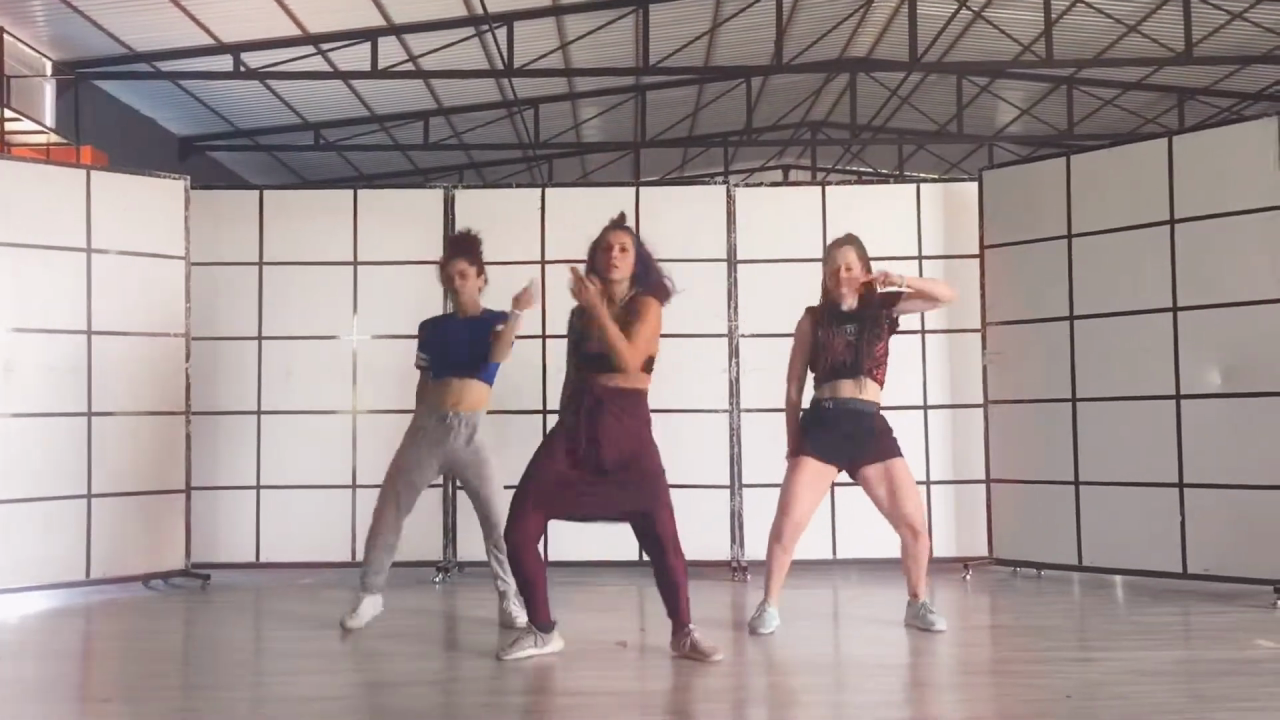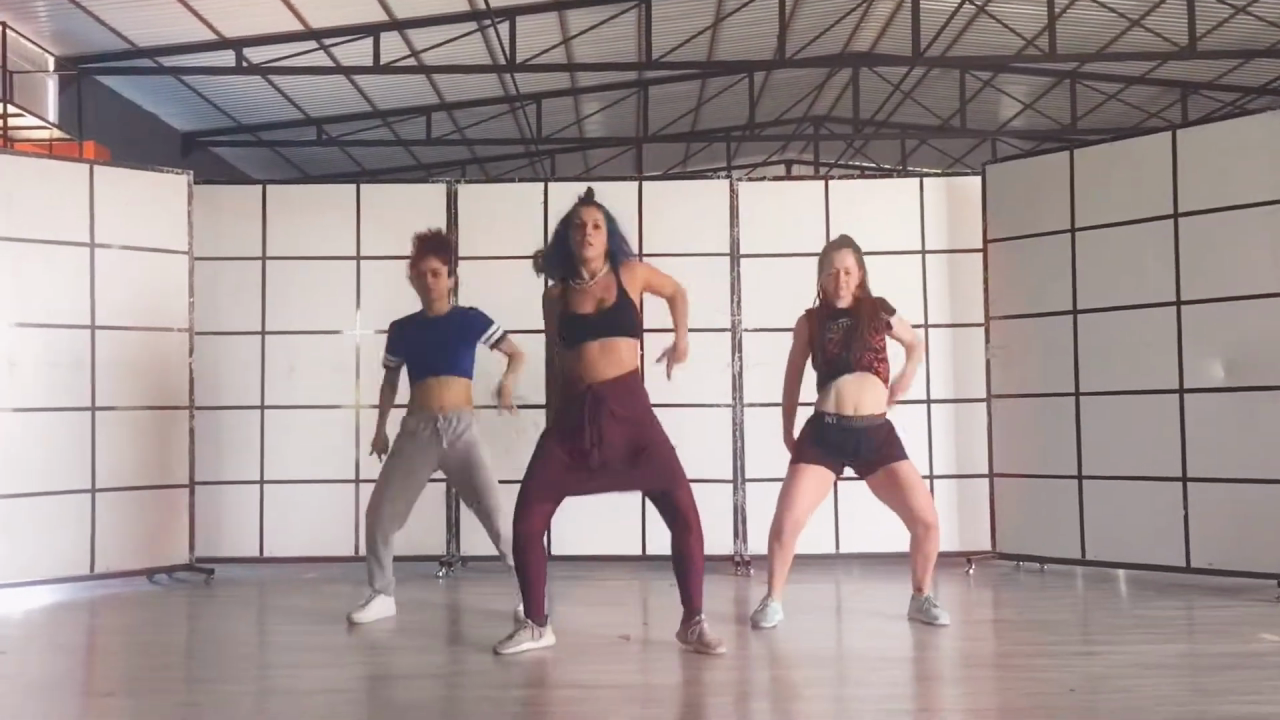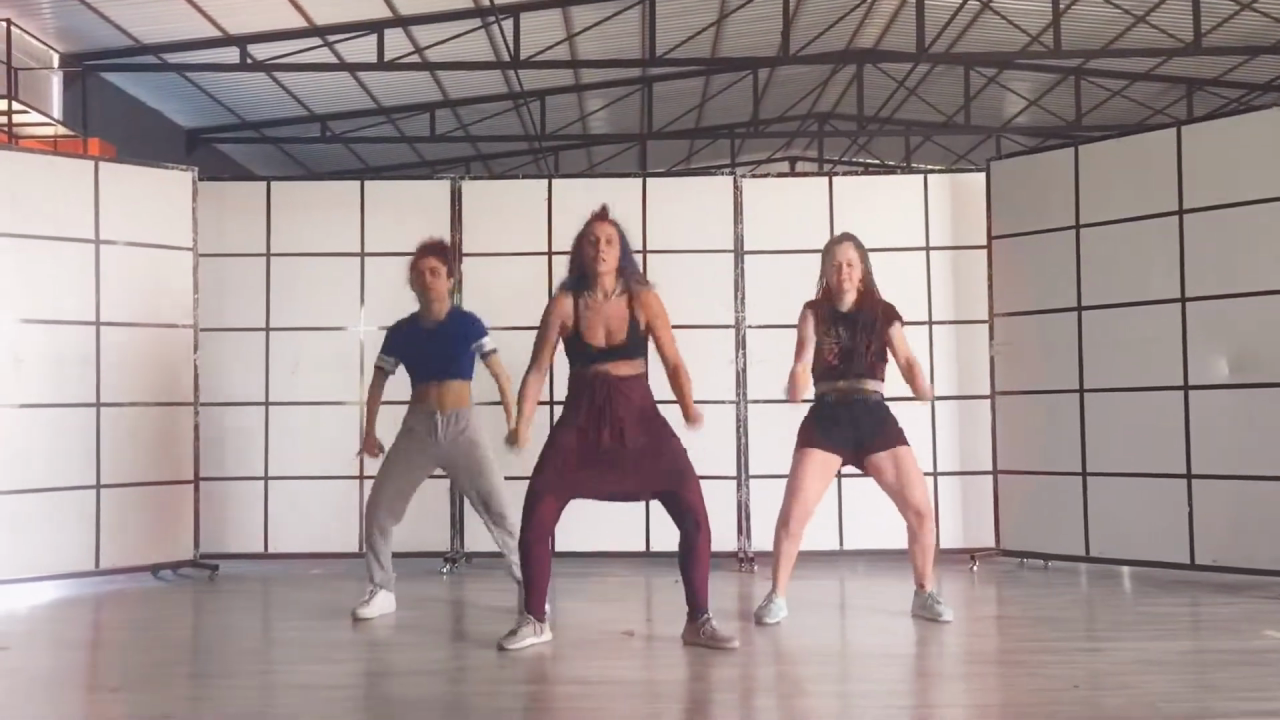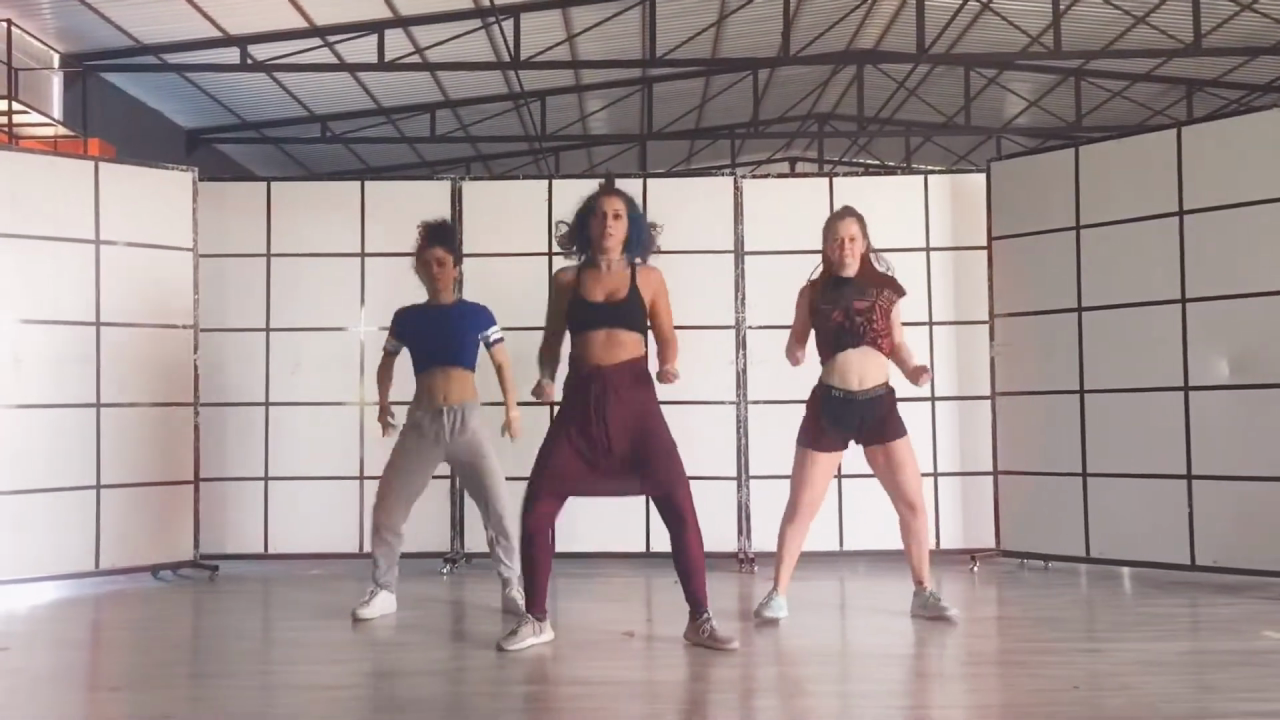
dt=0.3s
person 1, frame 1
left shoulder: (646, 306)
right shoulder: (578, 314)
left elbow: (627, 361)
left wrist: (597, 307)
left hip: (627, 428)
right hip: (575, 426)
left knee: (662, 540)
right knee: (518, 532)
left ankle: (684, 632)
right ankle: (543, 630)
person 1, frame 2
left shoulder: (632, 274)
right shoulder: (557, 292)
left elbow: (677, 292)
left wrist: (681, 337)
right wrist: (556, 421)
left hip: (631, 413)
right hip: (573, 418)
left knee: (686, 518)
right knee: (526, 524)
left ankle: (693, 622)
right ankle: (536, 624)
person 1, frame 3
left shoulder: (643, 300)
right shoulder: (564, 305)
left elbow: (674, 362)
right elbow: (538, 370)
left wrist: (688, 404)
right wrist: (521, 423)
left hip: (639, 416)
right hip: (581, 418)
left knee: (694, 517)
right knee: (535, 521)
left ankle: (698, 621)
right ankle: (535, 620)
person 1, frame 4
left shoulder: (647, 277)
right shoulder: (567, 278)
left elbow: (666, 336)
right elbow: (552, 340)
left wrist: (668, 365)
right wrist: (545, 378)
left hip: (636, 405)
right hip: (580, 408)
left knee: (681, 514)
right knee: (536, 514)
left ankle: (699, 619)
right ankle: (536, 618)
person 2, frame 1
left shoulder: (883, 308)
right shoulder: (814, 319)
left elbow: (945, 295)
right elbow: (795, 384)
left wrist: (901, 281)
right wrist: (792, 441)
left hip: (870, 427)
right hip: (823, 425)
left knee: (914, 524)
right knee: (788, 522)
left ankle: (918, 603)
right ankle: (769, 606)
person 2, frame 2
left shoulder: (879, 312)
right shoulder: (810, 322)
left elbow: (916, 343)
right elbow: (793, 379)
left wrist: (907, 373)
right wrist: (787, 431)
left hip: (876, 433)
right hip: (826, 433)
left knee: (926, 519)
right knee: (786, 521)
left ankle: (922, 597)
right ankle: (773, 600)
person 2, frame 3
left shoulder: (883, 313)
right shoulder: (814, 313)
left elbow: (907, 361)
right elbow: (802, 366)
left wrist: (921, 386)
right wrist: (796, 383)
left hip: (874, 417)
right hip: (826, 418)
left knee: (920, 509)
right knee: (794, 511)
left ankle: (925, 594)
right ankle: (777, 596)
person 2, frame 4
left shoulder: (886, 288)
right shoulder: (814, 290)
left elbow: (898, 351)
right elbow: (793, 354)
left wrist: (916, 371)
right wrist: (798, 344)
left hip: (878, 405)
right hip: (828, 406)
left knee: (912, 503)
right knee: (801, 508)
left ankle: (924, 590)
right ankle: (778, 592)
person 3, frame 1
left shoulder: (496, 321)
right shoulder: (432, 328)
left elbow: (497, 356)
left wrist: (516, 312)
left hip: (470, 434)
right hip: (427, 427)
left knee: (497, 519)
right knee: (388, 512)
left ankle: (510, 600)
right ankle: (370, 594)
person 3, frame 2
left shoulder: (471, 320)
right shoulder: (402, 329)
left elbow: (516, 354)
right elbow: (391, 380)
left wrist: (508, 379)
right wrist: (380, 429)
left hip: (460, 431)
right hip: (415, 431)
left knee: (495, 515)
right knee: (380, 515)
right ankle: (381, 594)
person 3, frame 3
left shoulder: (468, 323)
right shoulder: (401, 331)
left elbow: (500, 373)
right elbow: (378, 380)
left wrist: (514, 422)
right wrist: (369, 430)
left hip: (461, 428)
right hip: (416, 430)
left knee: (500, 510)
right knee: (378, 510)
right ankle: (382, 590)
person 3, frame 4
left shoulder: (477, 315)
right shoulder: (408, 317)
left elbow: (502, 363)
right elbow: (387, 363)
left wrist: (511, 406)
right wrist: (383, 403)
left hip: (466, 425)
right hip: (421, 425)
left knee: (498, 509)
right knee: (388, 508)
left ankle: (514, 589)
right ankle: (383, 591)
